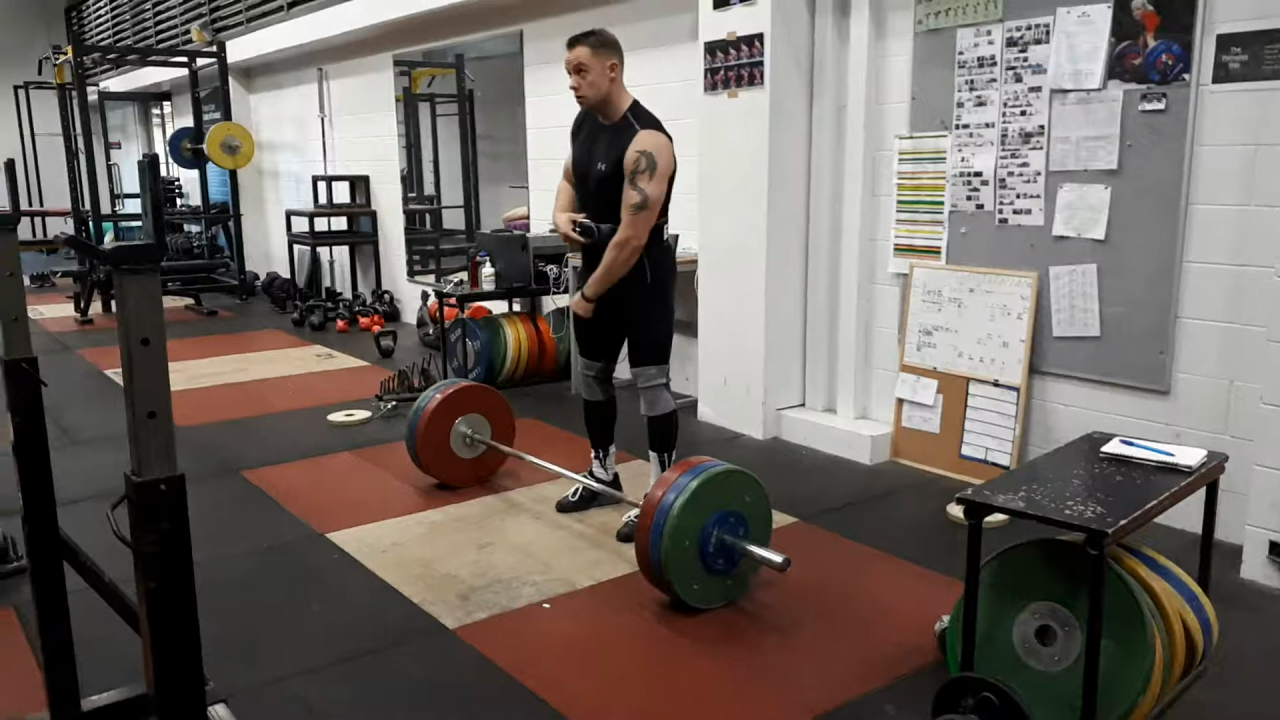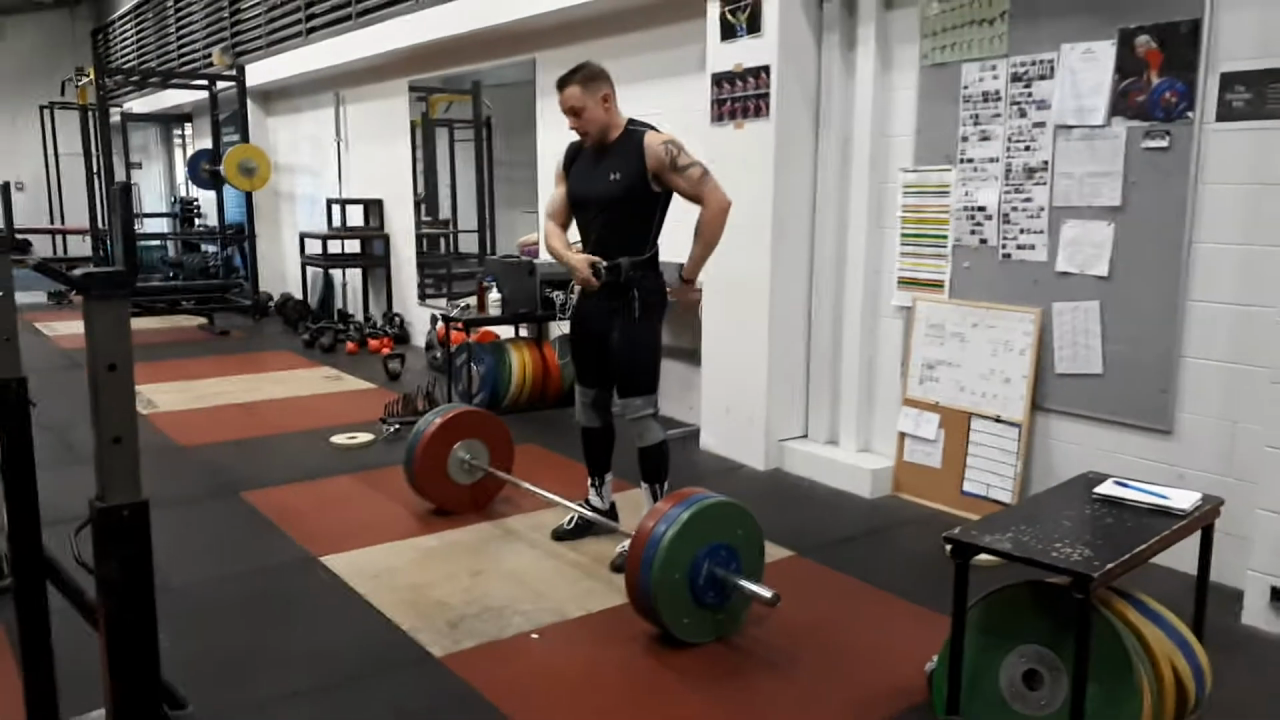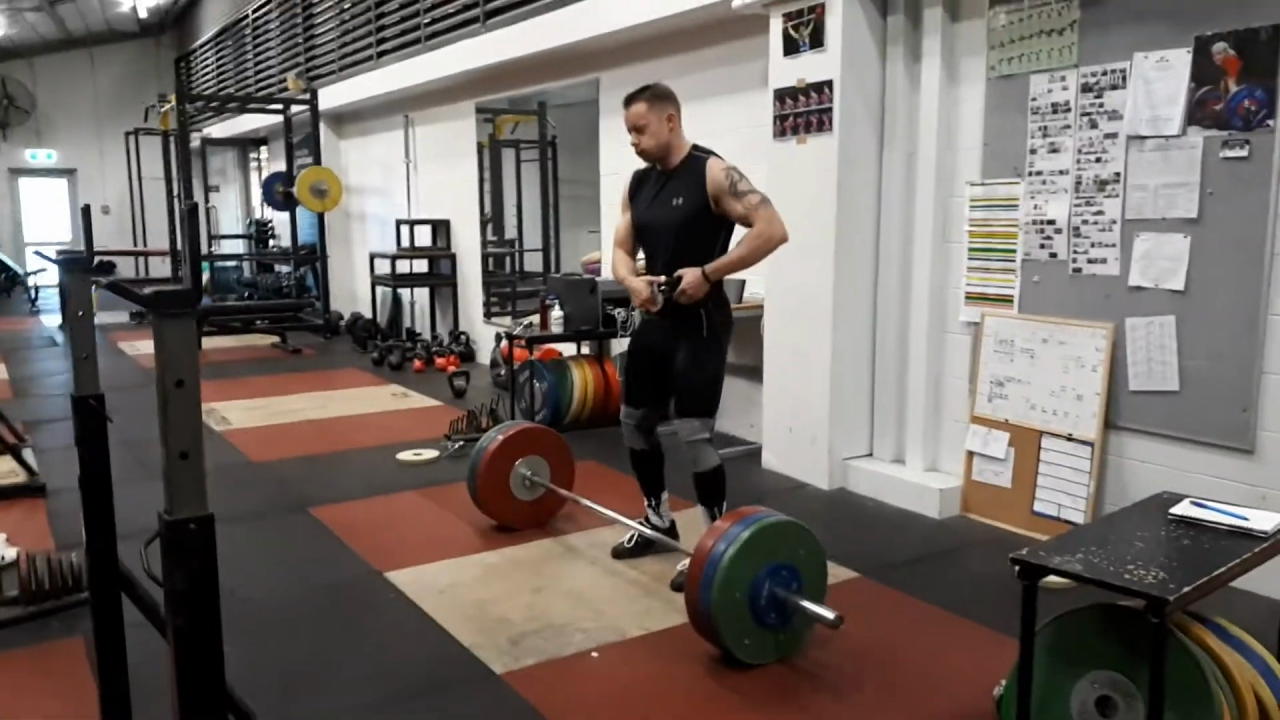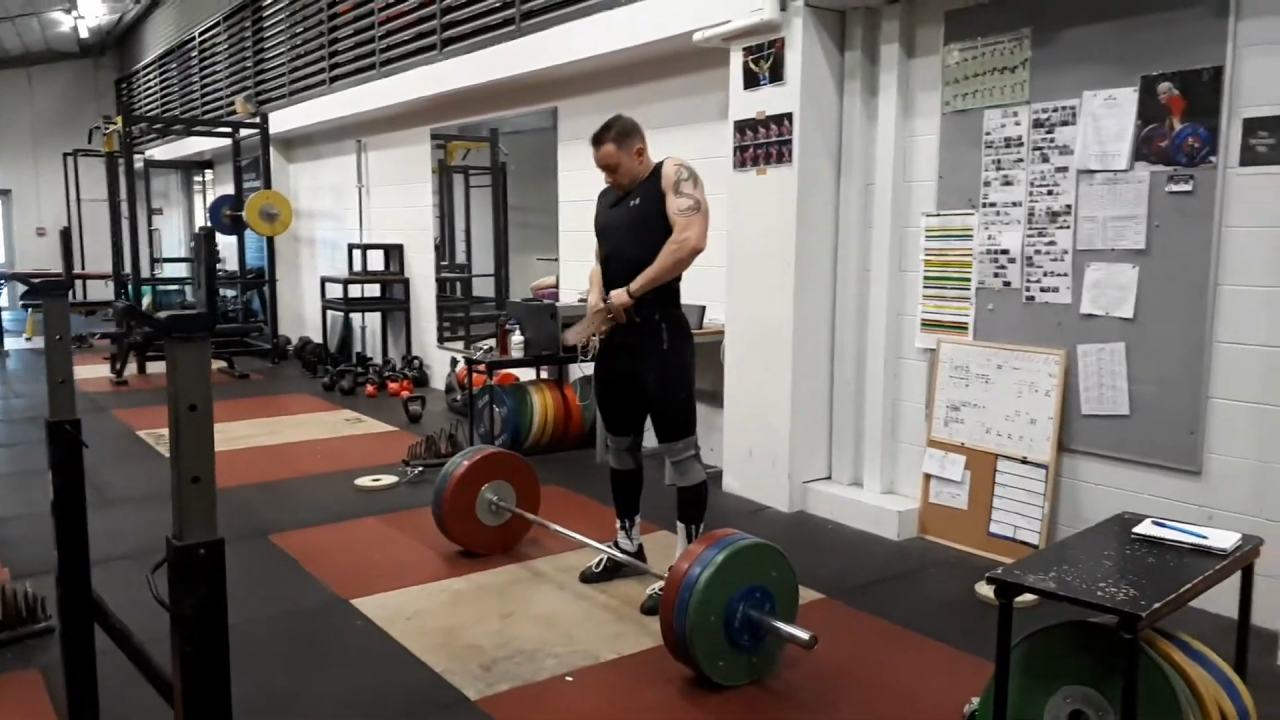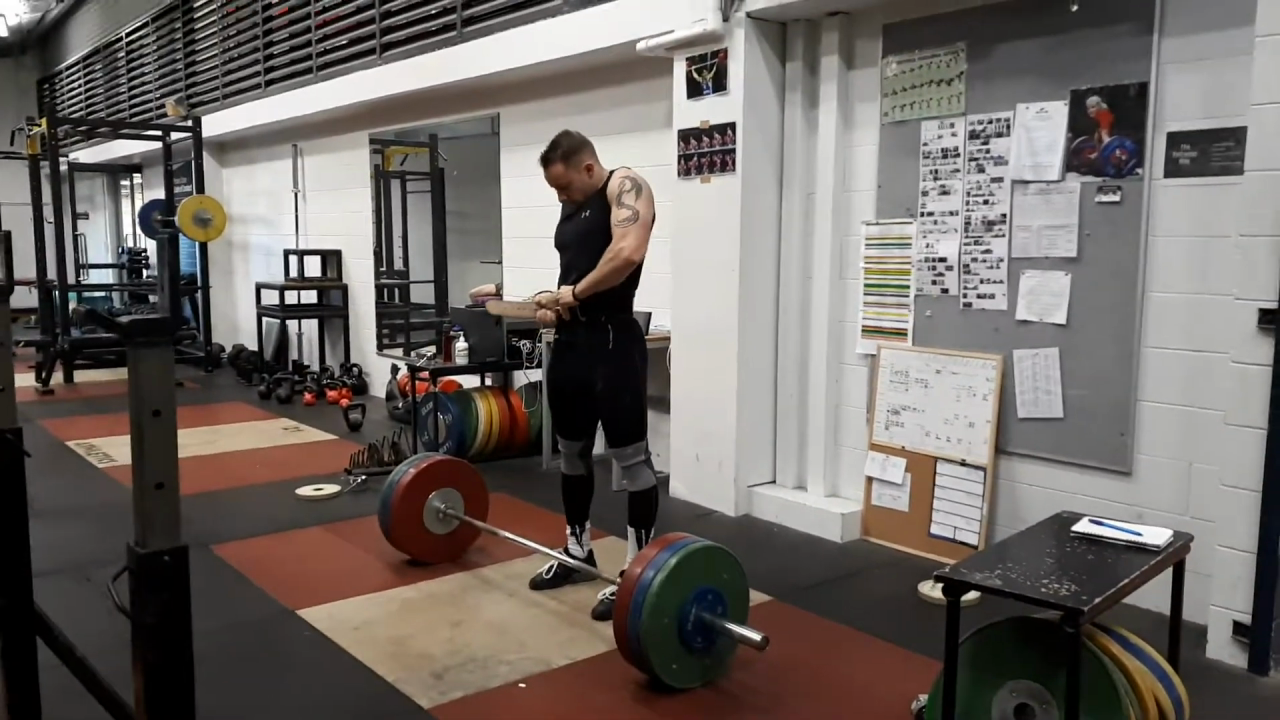
dt=1s
person 1, frame 1
left shoulder: (646, 142)
right shoulder: (584, 123)
left elbow: (635, 238)
left wrist: (591, 293)
right wrist: (562, 212)
left hip: (643, 271)
right hip: (598, 265)
left knee: (650, 380)
right knee: (592, 375)
right ankle: (603, 474)
person 1, frame 2
left shoulder: (652, 147)
right shoulder: (574, 156)
left elbow: (716, 202)
right elbow: (553, 225)
left wrist: (689, 275)
right wrist: (571, 259)
left hip: (635, 294)
right hip: (591, 295)
left knee: (638, 409)
right knee: (589, 401)
right ankle: (599, 502)
person 1, frame 3
left shoulder: (713, 173)
right shoulder: (637, 184)
left elbow: (773, 230)
right elbow: (622, 249)
left wrist: (708, 273)
right wrist: (632, 281)
left hip: (701, 321)
right hip: (656, 319)
left knee: (692, 433)
right knee: (635, 421)
right ankle: (658, 522)
person 1, frame 4
left shoulder: (674, 176)
right shoulder: (607, 197)
left elbow: (690, 239)
left wrist: (632, 293)
right wrist: (597, 299)
left hip: (661, 335)
right hip: (616, 338)
left knee: (679, 451)
right knee: (620, 446)
right ankle: (627, 546)
person 1, frame 5
left shoulder: (622, 191)
right shoulder: (576, 206)
left elbow: (627, 252)
left wrist: (578, 294)
right wrist: (558, 300)
left hip: (614, 342)
right hip: (573, 341)
left knee: (631, 456)
right knee: (574, 451)
right ankle: (578, 548)
